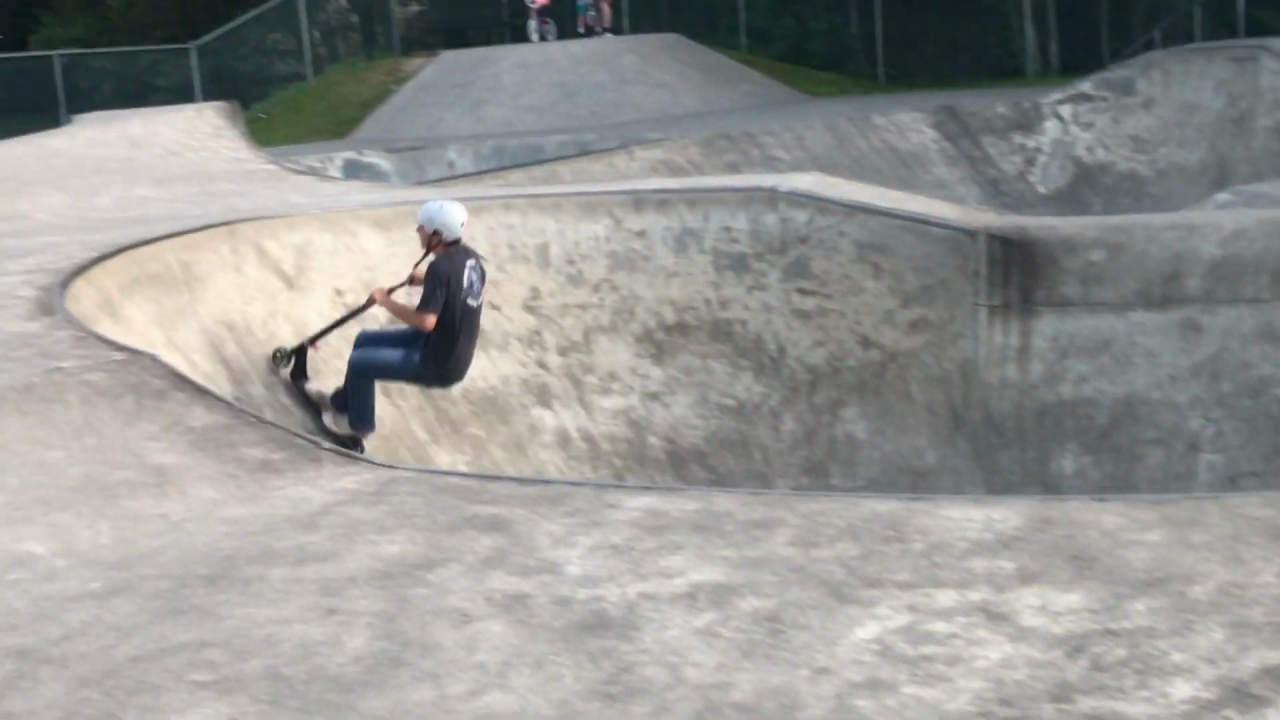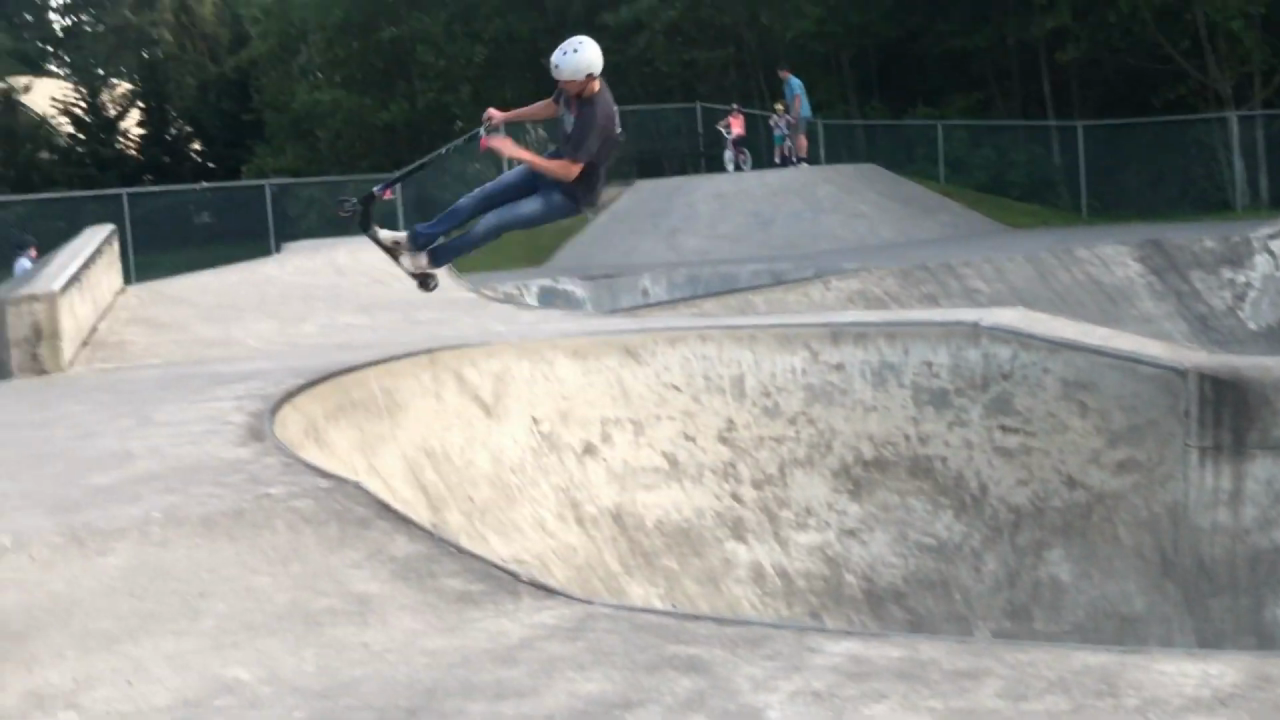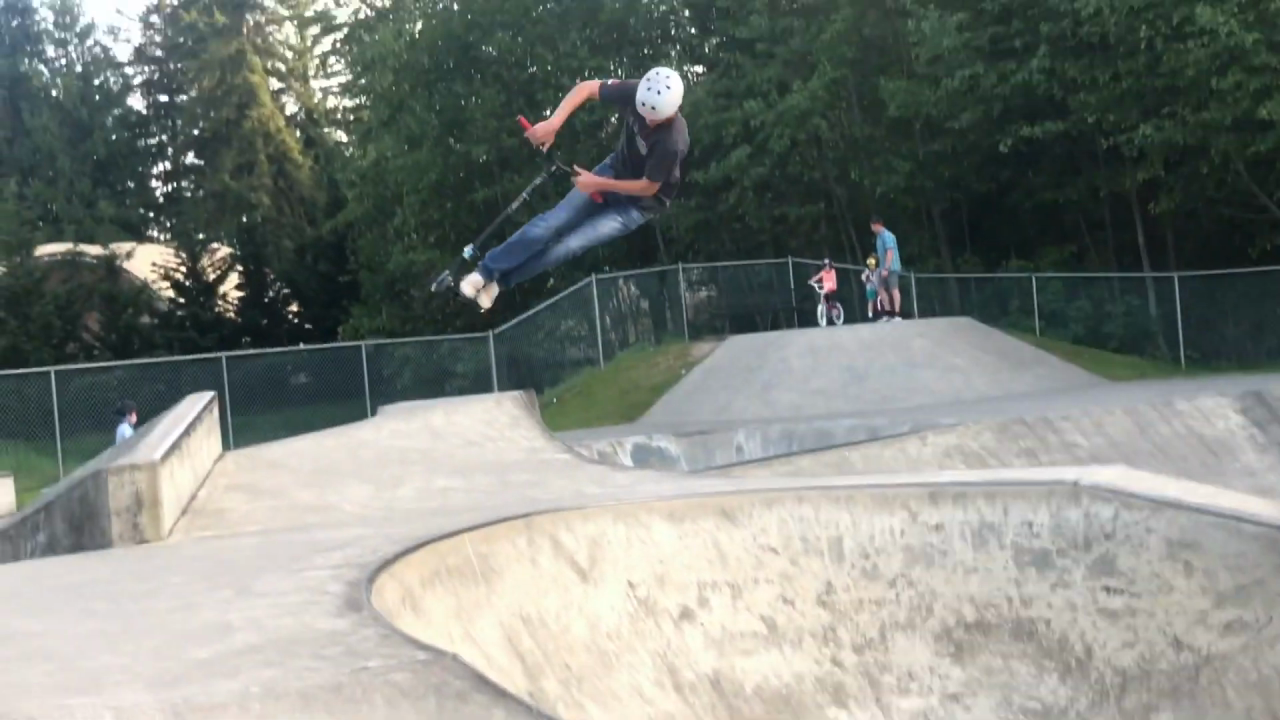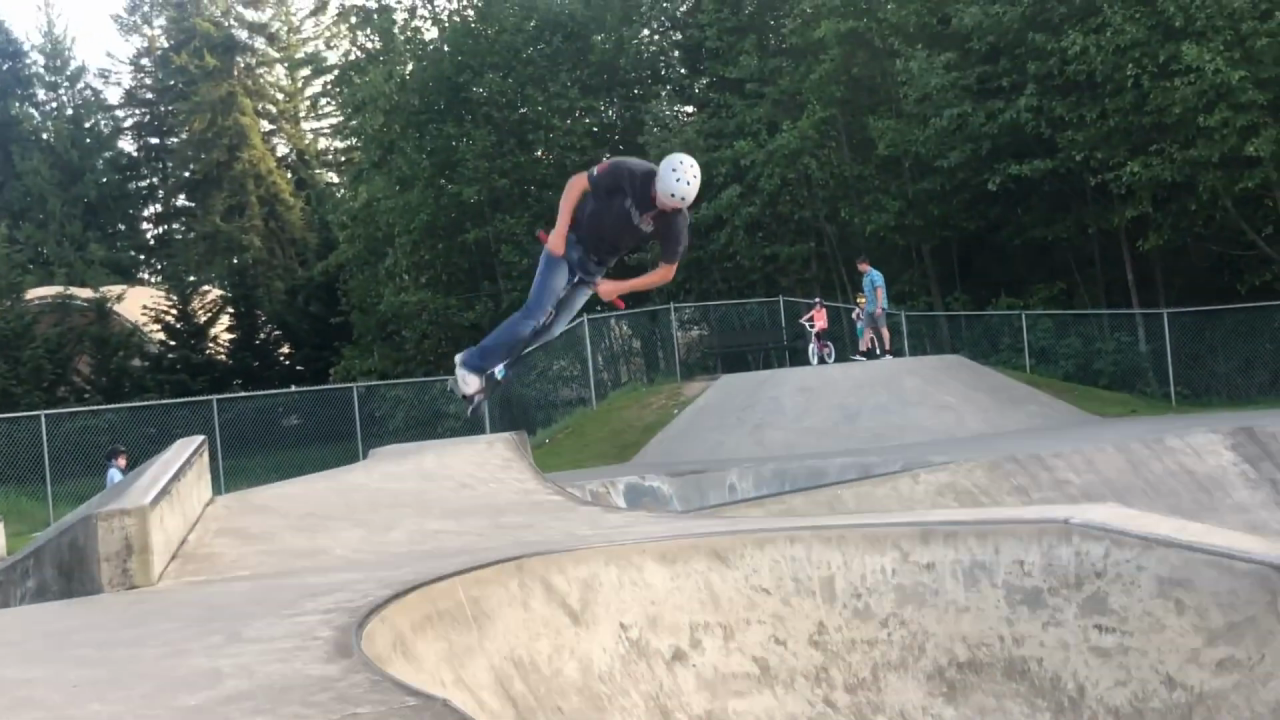
dt=0.3s
person 1, frame 1
left shoulder: (442, 268)
right shoulder: (470, 257)
left elbow: (426, 322)
right elbow: (470, 290)
left wrist: (386, 302)
left hip: (438, 365)
right hip: (456, 353)
left knee: (360, 360)
right knee: (365, 341)
left ankle: (358, 422)
right ankle: (342, 401)
person 1, frame 2
left shoulder: (595, 116)
right shoulder: (575, 88)
left elbow: (568, 171)
right elbow: (553, 107)
left wrist: (518, 153)
right wrist: (505, 117)
left hip: (571, 194)
right hip: (554, 161)
left knee: (492, 223)
right knee: (481, 197)
left ankle: (432, 257)
right ankle: (415, 240)
person 1, frame 3
left shoulder: (671, 143)
right shoulder: (635, 92)
left elbow: (648, 187)
right elbow: (587, 88)
left wrist: (597, 183)
right wrist: (553, 123)
left hip: (640, 205)
right hip: (614, 171)
left knee: (568, 246)
right knee: (549, 225)
left ankle: (499, 281)
right ankle: (485, 272)
person 1, frame 4
left shoulder: (676, 223)
right shoulder: (631, 173)
left elbow: (667, 272)
right elbow: (576, 182)
left wrist: (620, 287)
right wrist: (559, 232)
left hip: (594, 263)
right hip: (570, 242)
left knee: (548, 329)
right knee: (536, 314)
left ankle: (473, 363)
right ankle: (472, 363)
